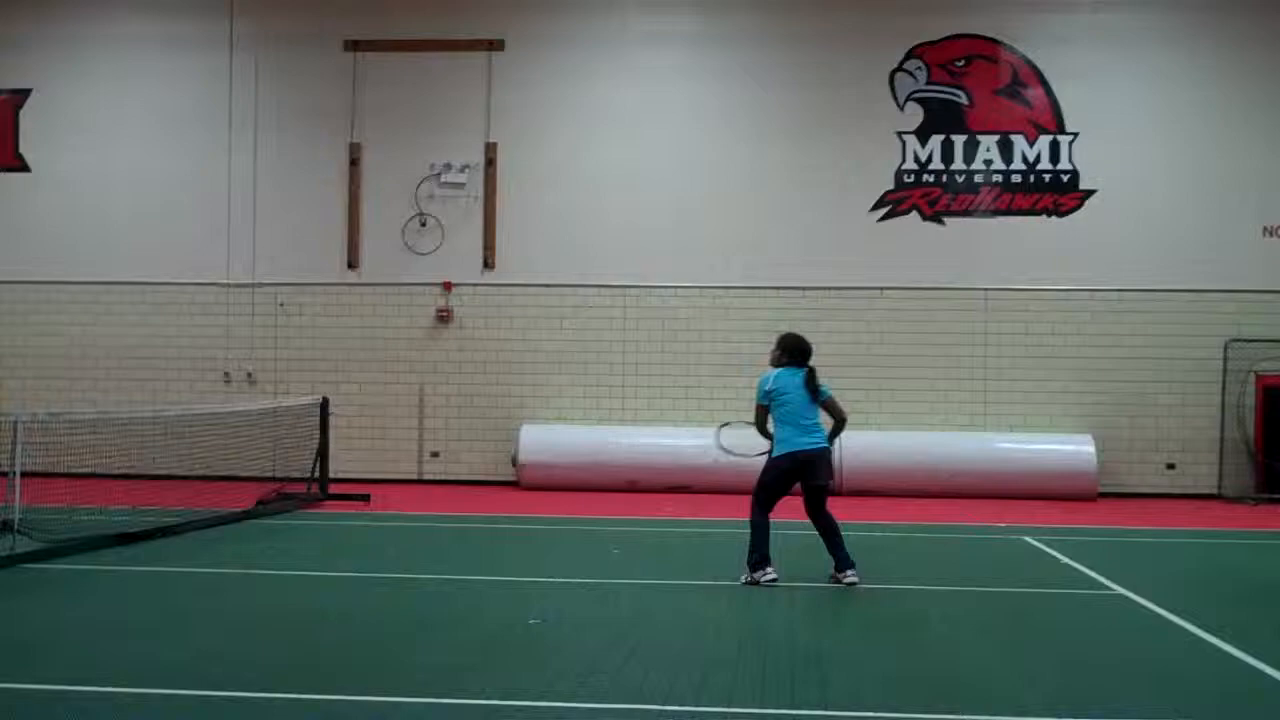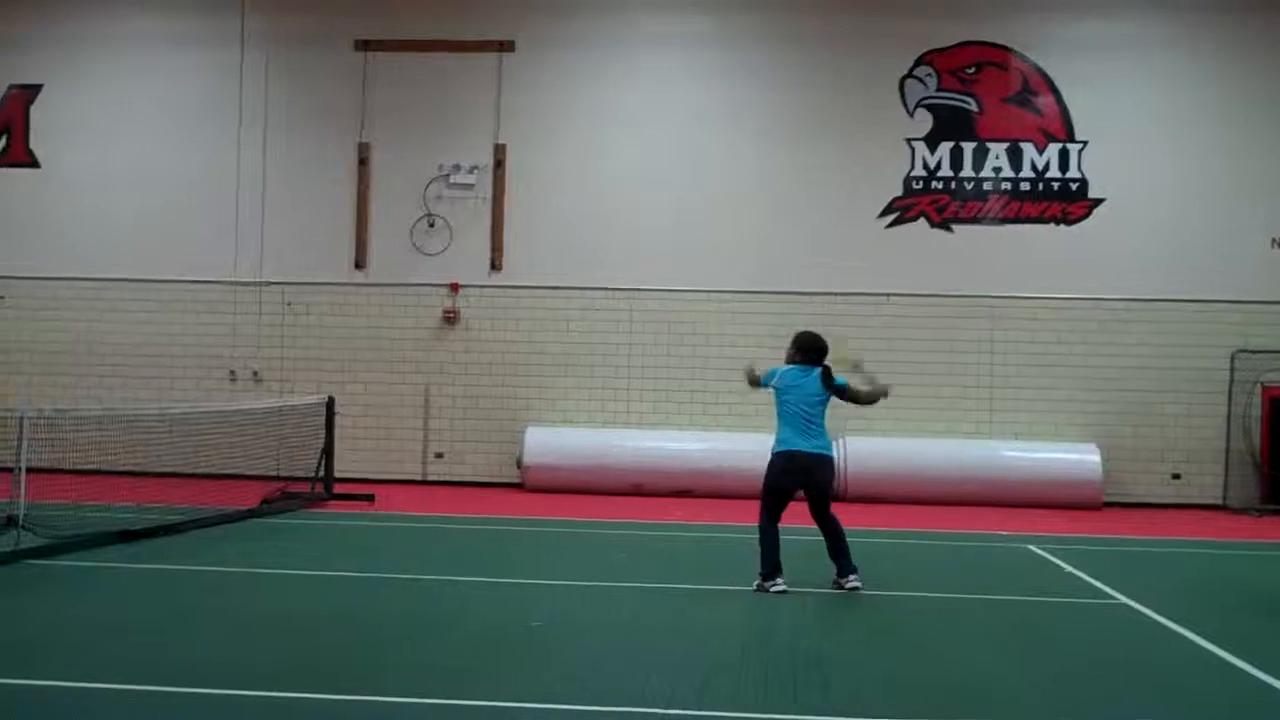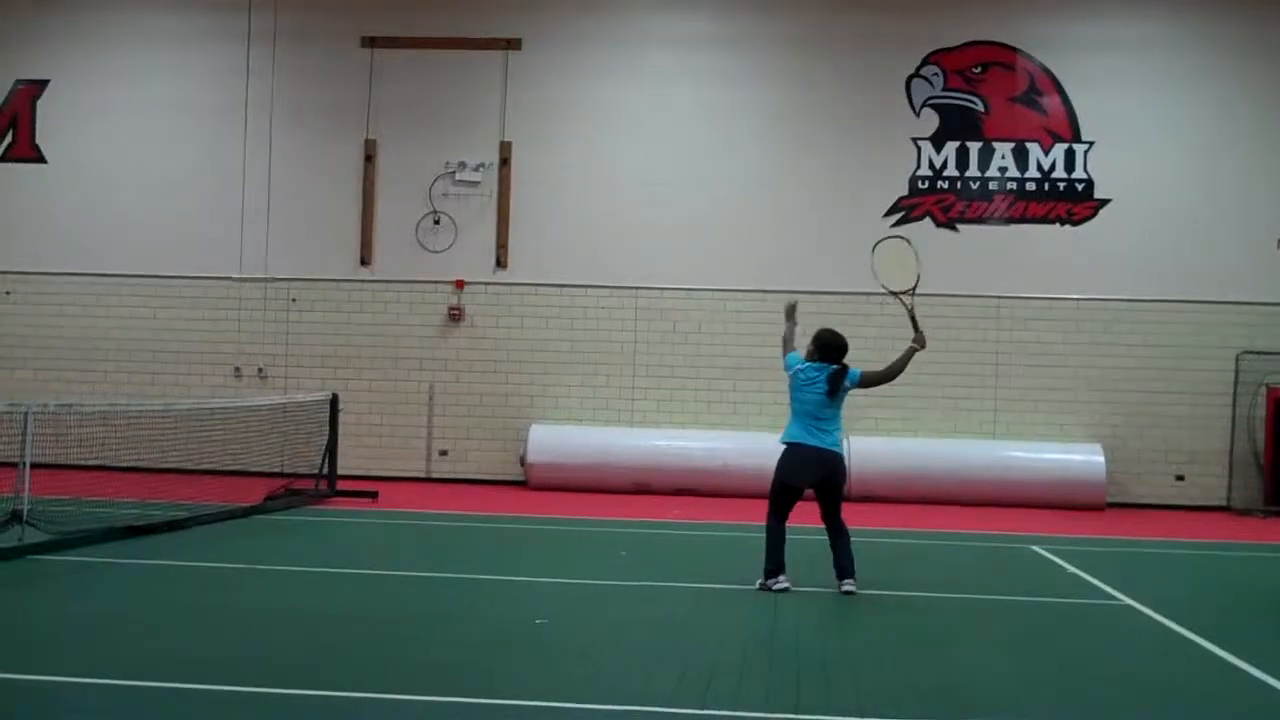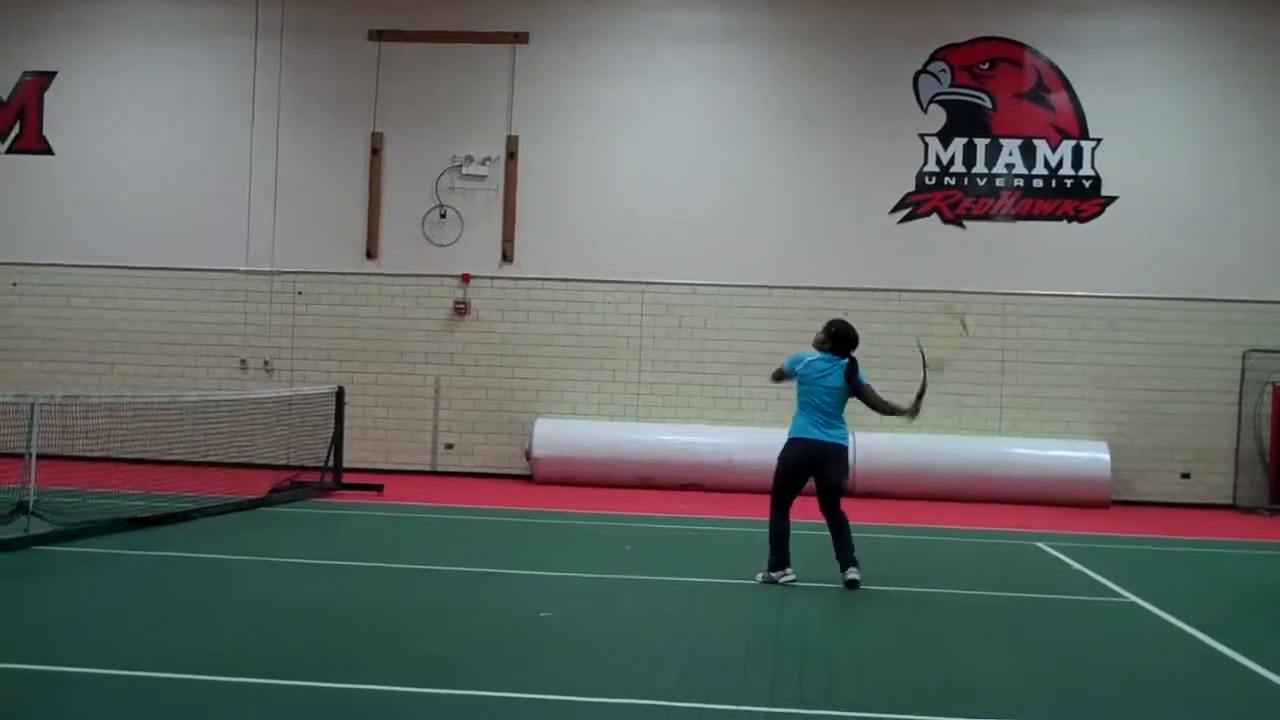
dt=0.3s
person 1, frame 1
left shoulder: (769, 380)
right shoulder: (813, 381)
left elbow: (760, 423)
right elbow: (841, 418)
right wrist: (831, 437)
left hip: (787, 455)
right hip: (819, 454)
left knee: (760, 507)
right knee: (818, 511)
left ankle: (761, 568)
right ankle: (846, 568)
person 1, frame 2
left shoulder: (780, 374)
right shoulder: (826, 379)
left elbow: (755, 381)
right elbow: (865, 398)
left wrist: (751, 373)
right wrist: (879, 390)
left hip: (788, 456)
right hip: (821, 459)
left knee: (769, 516)
right knee: (824, 516)
left ankle: (772, 577)
right ankle: (848, 574)
person 1, frame 3
left shoulder: (797, 369)
right shoulder: (842, 377)
left elbow: (787, 342)
right elbow: (886, 375)
left wrist: (789, 319)
right wrist: (914, 348)
left hip: (797, 453)
right hip: (831, 458)
left knee: (777, 515)
right knee: (833, 519)
left ankle: (775, 576)
right ankle: (846, 577)
person 1, frame 4
left shoulder: (804, 361)
right shoulder: (850, 372)
left elbow: (776, 376)
right elbow: (880, 405)
left wrist: (792, 371)
right wrist: (907, 411)
left hip: (801, 445)
right hip: (835, 450)
left knee: (779, 506)
right knee: (833, 510)
left ankle: (779, 568)
right ankle: (850, 566)
